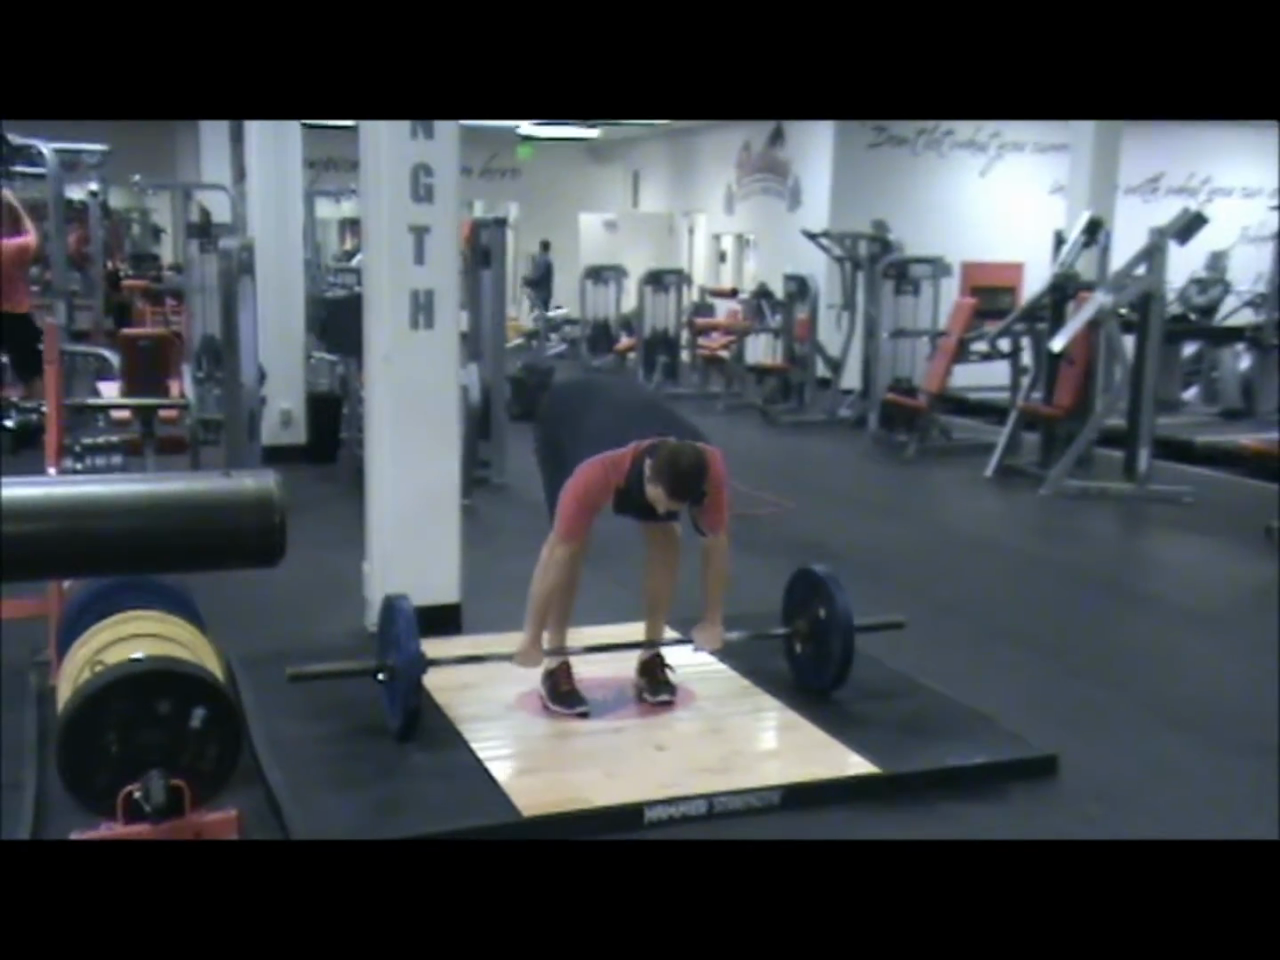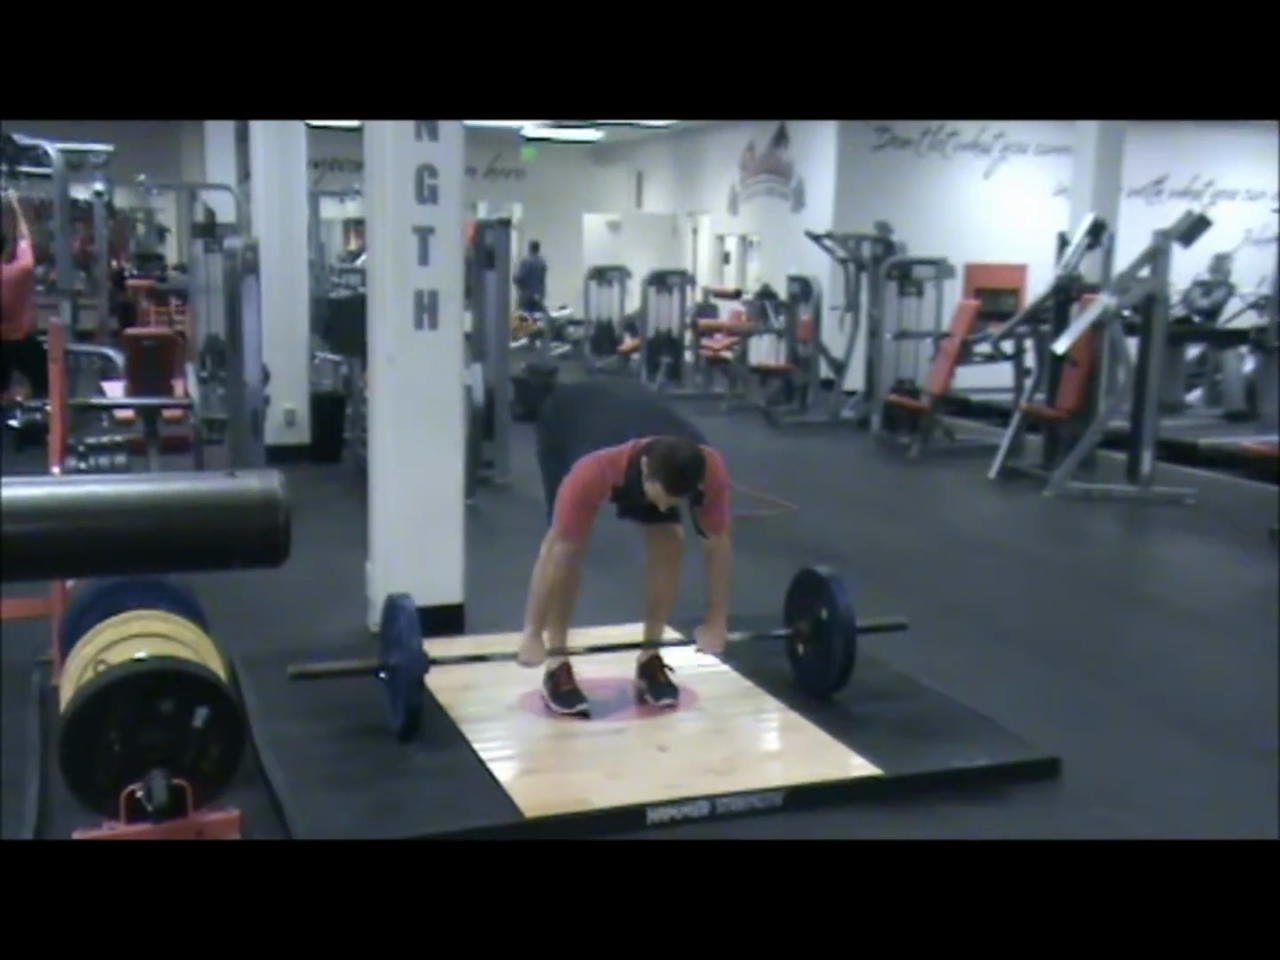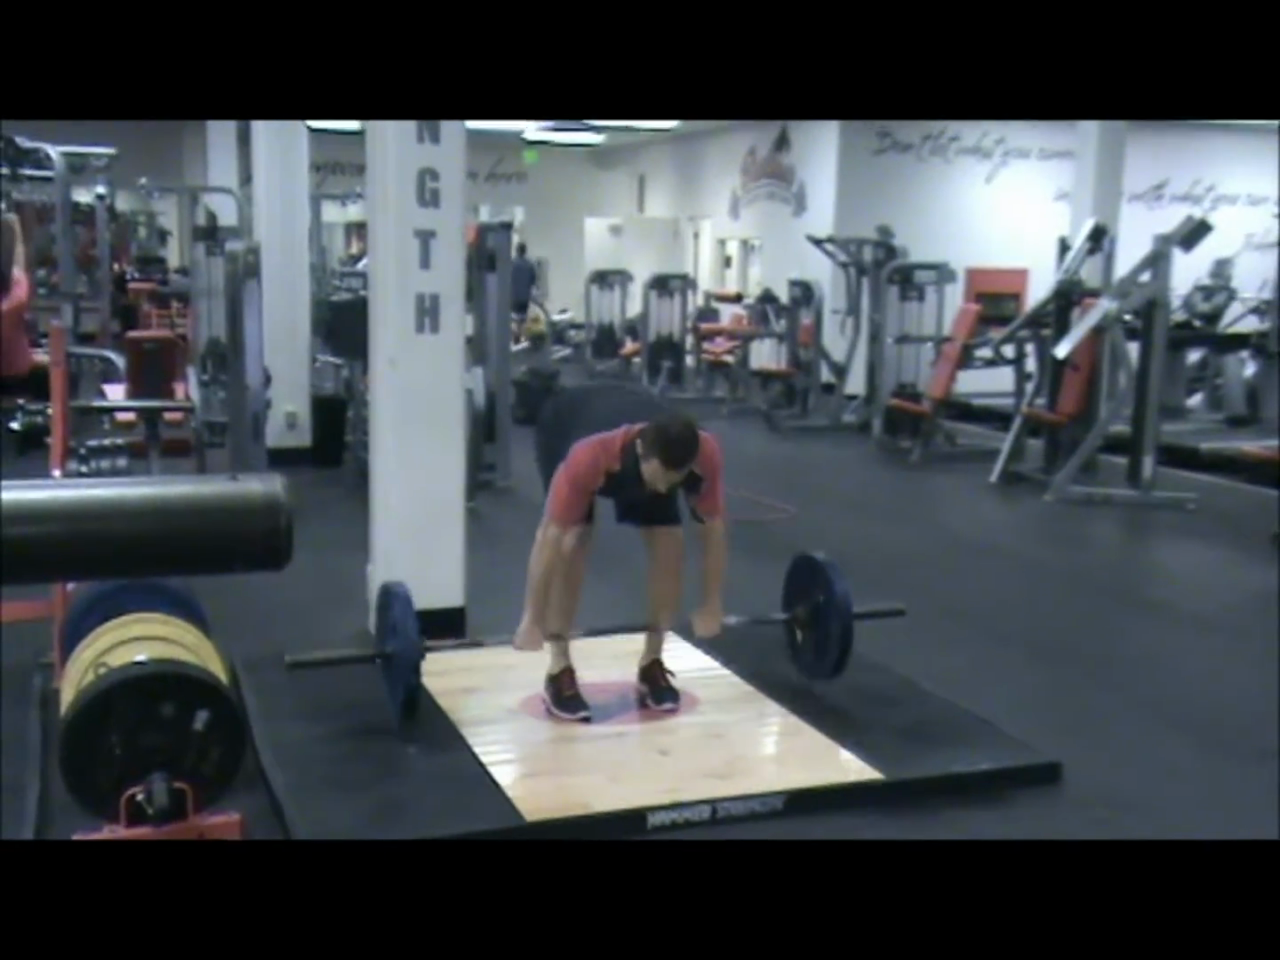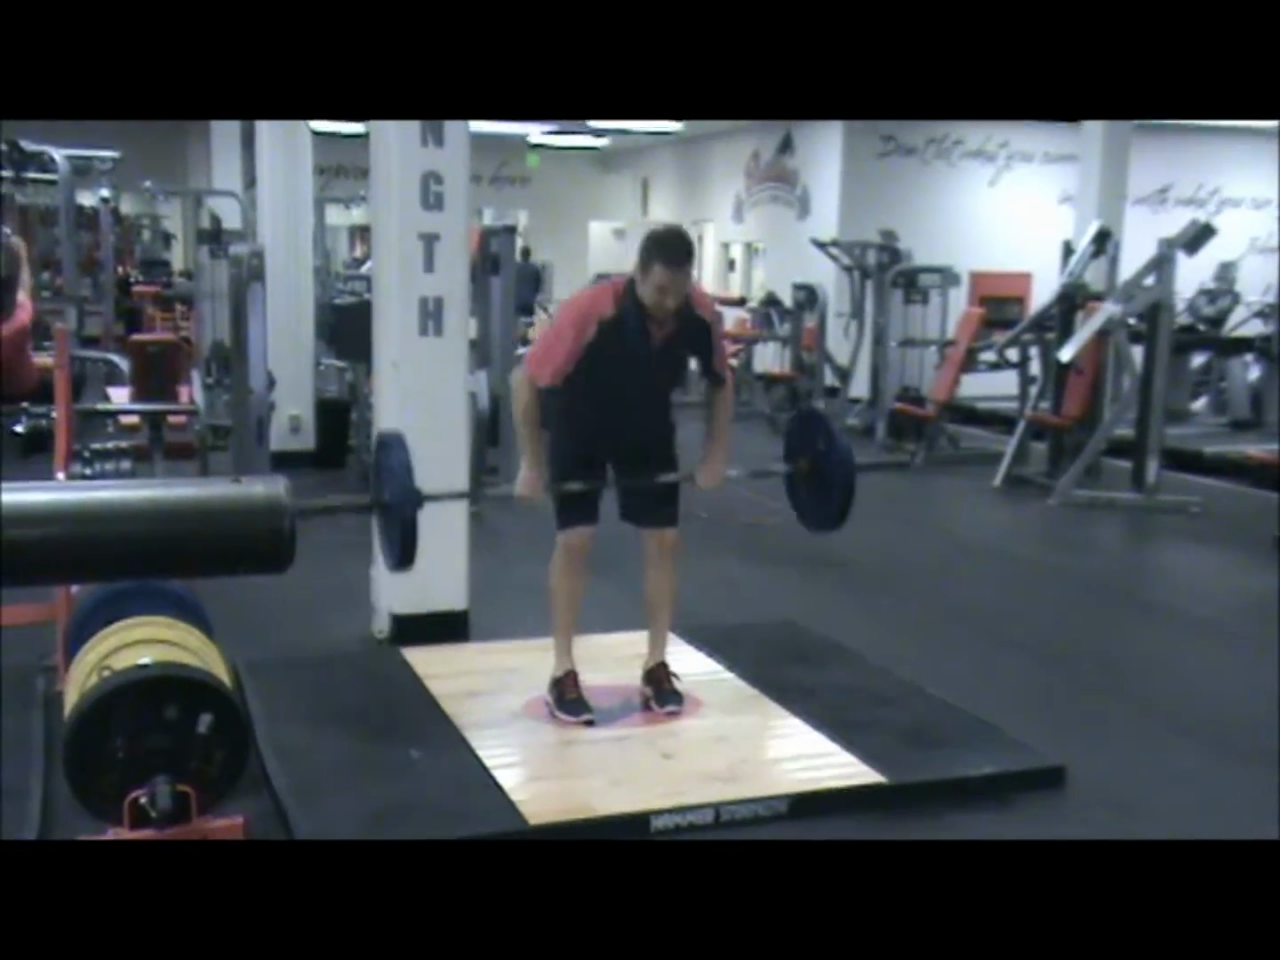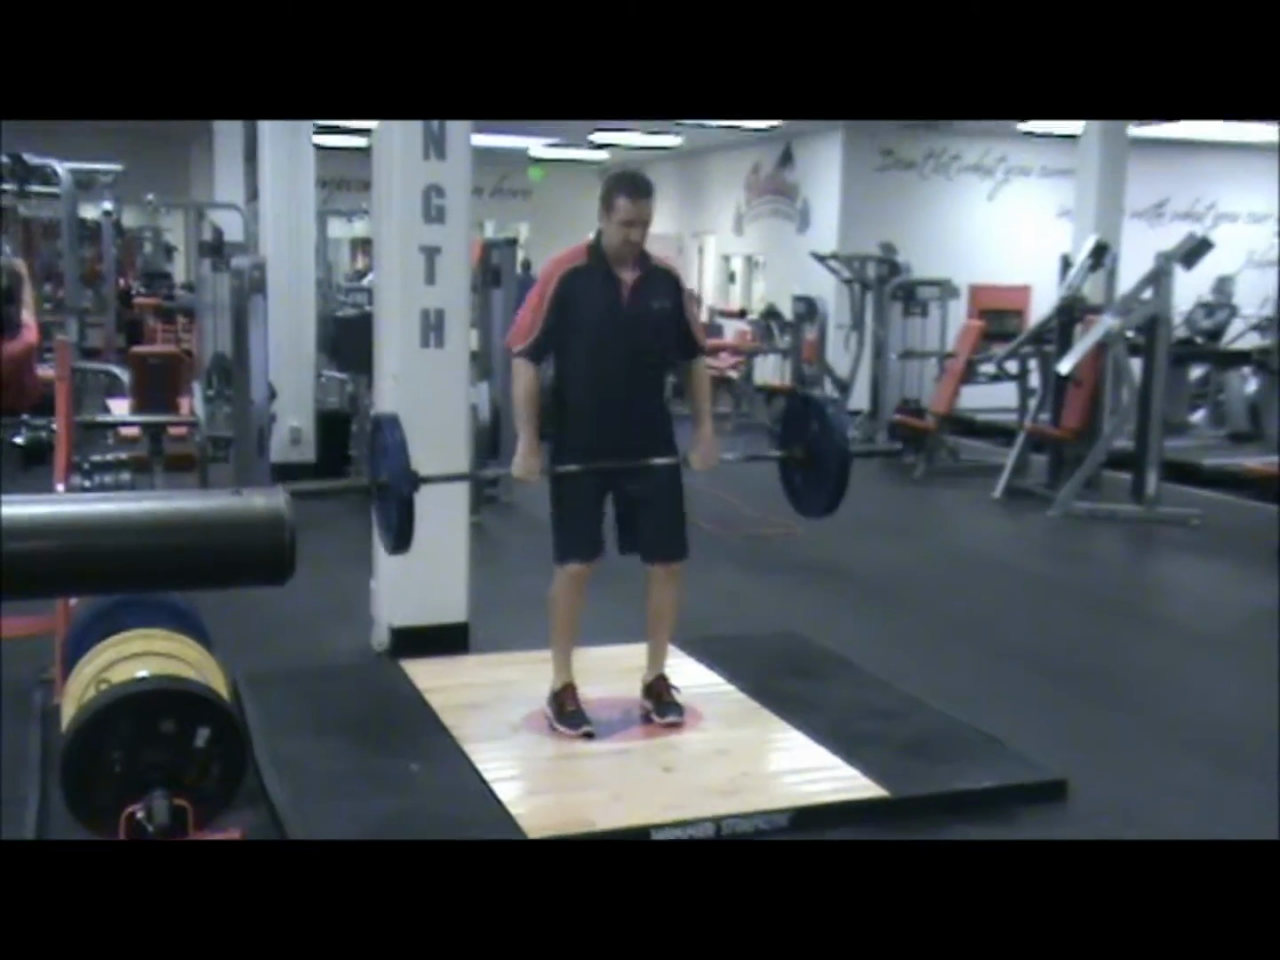
dt=0.4s
person 1, frame 1
left shoulder: (709, 467)
right shoulder: (598, 471)
left elbow: (715, 540)
right elbow: (556, 552)
left wrist: (712, 621)
right wrist: (531, 637)
right hip: (563, 415)
left knee: (666, 538)
right knee: (572, 544)
left ankle: (651, 658)
right ankle: (556, 668)
person 1, frame 2
left shoulder: (710, 469)
right shoulder: (594, 470)
left elbow: (718, 541)
right elbow: (555, 549)
left wrist: (716, 622)
right wrist: (533, 634)
right hip: (564, 419)
left knee: (669, 540)
right knee: (572, 544)
left ankle: (650, 660)
right ankle: (557, 668)
person 1, frame 3
left shoulder: (704, 454)
right shoulder: (589, 456)
left elbow: (712, 526)
right elbow: (550, 535)
left wrist: (711, 606)
right wrist: (533, 620)
right hip: (561, 426)
left knee: (669, 542)
right knee: (574, 541)
left ankle: (651, 666)
right ankle: (559, 673)
person 1, frame 4
left shoulder: (702, 315)
right shoulder: (589, 311)
left elbow: (720, 383)
right elbow: (524, 381)
left wrist: (715, 454)
right wrist: (531, 465)
left hip: (650, 431)
right hip: (579, 429)
left knee: (664, 540)
right knee: (575, 540)
left ankle: (655, 667)
right ankle: (563, 675)
person 1, frame 5
left shoulder: (667, 281)
right shoulder: (563, 276)
left elbow: (694, 357)
right elbow: (526, 359)
left wrist: (705, 429)
right wrist: (527, 444)
left hip: (652, 448)
right hip: (578, 449)
left knee: (667, 564)
right knee: (575, 566)
left ankle: (655, 680)
right ankle: (561, 688)
